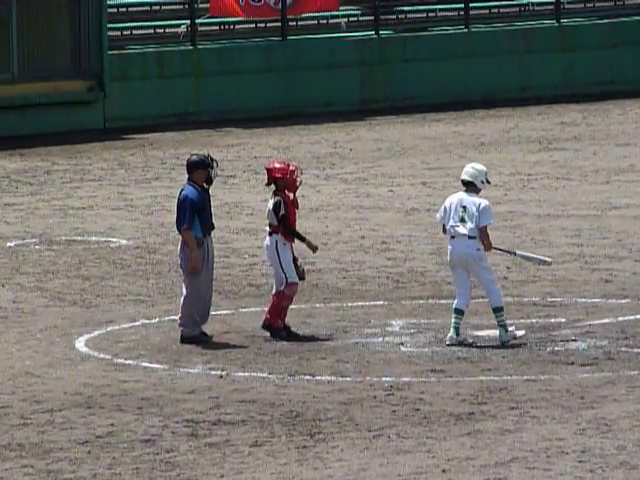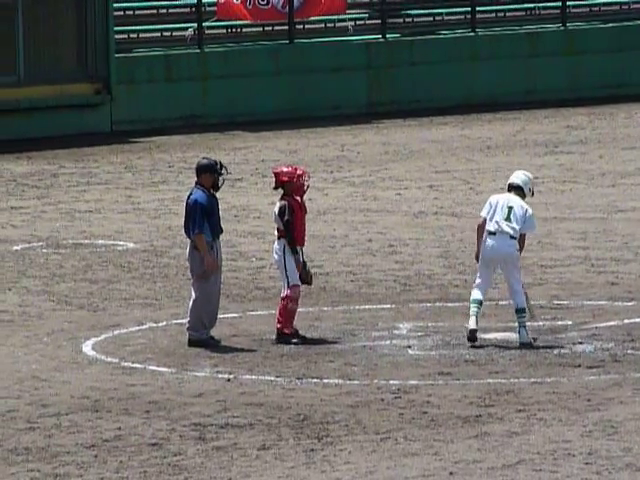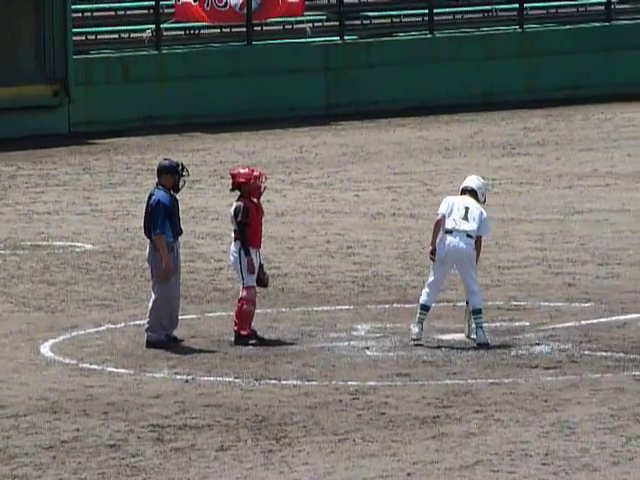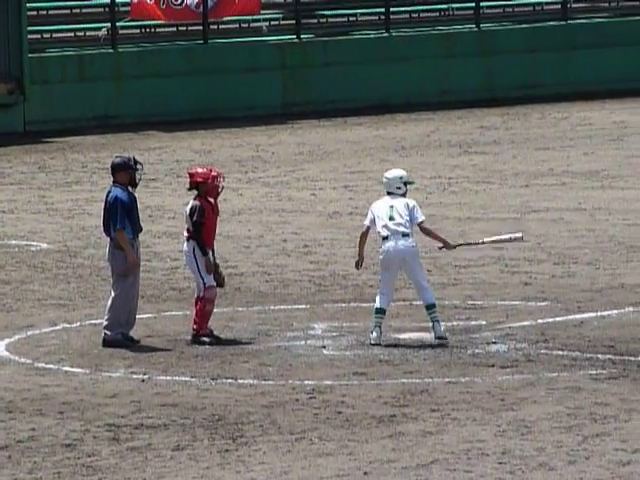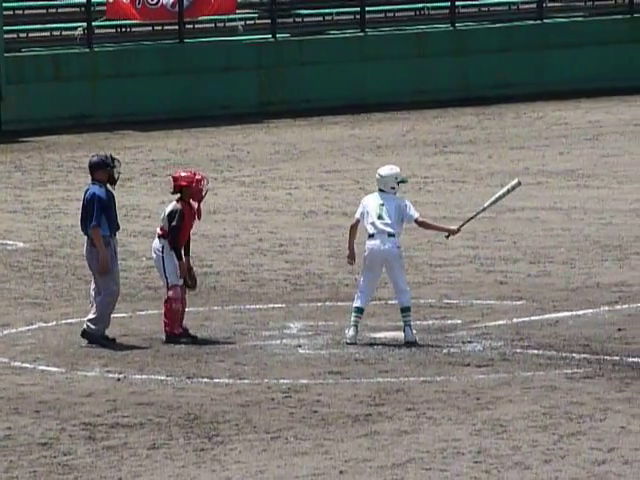
dt=0.4s
person 1, frame 1
left shoulder: (201, 191)
right shoulder: (189, 194)
right elbow: (186, 228)
right wrist: (194, 254)
left hip: (205, 243)
right hip: (195, 246)
left knee: (205, 289)
right knee: (193, 290)
left ankle: (196, 327)
right ankle: (188, 331)
person 1, frame 2
left shoulder: (208, 195)
right shoulder: (198, 198)
right elbow: (197, 232)
right wrist: (207, 257)
left hip: (213, 246)
right hip: (203, 249)
left knee: (212, 293)
right knee: (202, 293)
left ankle: (204, 331)
right ankle: (196, 335)
person 1, frame 3
left shoulder: (166, 195)
right shoulder: (161, 199)
right elbow: (158, 233)
right wrist: (165, 259)
left hip: (171, 247)
right hip: (163, 250)
left knee: (172, 293)
right knee: (162, 294)
left ankle: (166, 332)
right ankle: (154, 336)
person 1, frame 4
left shoulder: (124, 193)
right shoulder: (118, 196)
right elbow: (118, 229)
right wrist: (130, 253)
left hip: (129, 246)
right hip: (122, 249)
left knee: (131, 293)
right knee: (121, 293)
left ankle: (123, 332)
right ankle: (111, 334)
person 1, frame 5
left shoulder: (102, 191)
right shoulder: (96, 193)
right elbow: (93, 226)
right wrist: (102, 252)
left hip: (107, 243)
right hip: (100, 245)
left knee: (101, 290)
right knee: (110, 290)
left ankle: (97, 330)
right ankle: (92, 328)
person 2, frame 1
left shoulder: (285, 198)
right shoulder: (279, 200)
right elbow: (286, 227)
left wrist: (292, 254)
right wrist: (306, 241)
left hip: (283, 245)
right hip: (277, 245)
left knee: (283, 285)
right knee: (290, 283)
left ankle: (279, 324)
right ankle: (271, 320)
person 2, frame 2
left shoulder: (295, 202)
right shoulder: (285, 204)
right elbow: (288, 232)
left wrist: (299, 256)
right wrist: (297, 256)
left hip: (293, 250)
right hip: (285, 249)
left knee: (290, 289)
right knee: (292, 288)
left ankle: (288, 328)
right ankle: (282, 331)
person 2, frame 3
left shoulder: (253, 204)
right shoulder: (241, 206)
right elbow: (241, 234)
left wrist: (258, 260)
right wrist: (249, 258)
left hip: (252, 251)
right hip: (242, 252)
left knee: (251, 291)
right knee: (248, 291)
left ankle: (247, 329)
right ankle: (240, 333)
person 2, frame 4
left shoulder: (209, 204)
right shoulder: (197, 205)
right elbow: (197, 234)
left wrist: (213, 258)
right wrist: (206, 257)
left hip: (204, 251)
right hip: (195, 251)
left knee: (204, 290)
right knee: (209, 289)
left ankle: (203, 329)
right ankle: (198, 332)
person 2, frame 5
left shoulder: (190, 207)
right shoulder: (178, 208)
right elbow: (173, 237)
left wrist: (187, 259)
right wrist: (181, 261)
left hip: (172, 250)
right hip: (164, 248)
left knee: (180, 289)
right knee: (174, 289)
left ankle: (179, 328)
right ankle: (171, 332)
person 3, frame 1
left shoulder: (450, 200)
right shoulder: (482, 203)
left elbow: (444, 229)
right elbow: (483, 233)
right wrist: (487, 245)
left hip: (453, 249)
right hip: (473, 249)
left knee: (462, 293)
right knee: (492, 290)
left ankle: (455, 334)
right ankle: (503, 332)
person 3, frame 2
left shoulder: (495, 199)
right shoulder: (526, 209)
left elbow: (481, 224)
right elbow: (522, 239)
left wrist: (478, 247)
right wrist: (516, 256)
left hip: (489, 244)
right hip: (510, 247)
left knee: (480, 286)
right knee: (517, 291)
left ankle: (473, 319)
right ankle: (523, 333)
person 3, frame 3
left shoulder: (450, 200)
right shoulder: (481, 211)
left elbow: (439, 219)
right elbow: (478, 241)
left wrist: (432, 244)
right wrist: (474, 263)
left hip: (446, 244)
right hip: (467, 246)
left knee: (431, 287)
right knee: (473, 291)
left ankle: (418, 328)
right ankle: (479, 333)
person 3, frame 4
left shoulder: (376, 205)
right shoulder: (409, 203)
left elbow: (364, 232)
right elbow: (423, 228)
left wrist: (360, 255)
right wrist: (445, 242)
left hip: (388, 248)
right hip: (407, 246)
left knee: (384, 291)
right knee: (423, 287)
left ankle: (376, 332)
right ankle: (437, 327)
person 3, frame 5
left shoulder: (367, 200)
right shoulder: (401, 202)
left elbow: (354, 225)
right elbow: (421, 222)
left wrist: (351, 249)
right wrist: (448, 230)
left hip: (372, 246)
right hip: (392, 247)
left knee: (365, 289)
right knee: (402, 290)
left ankle: (352, 330)
right ankle: (408, 331)
